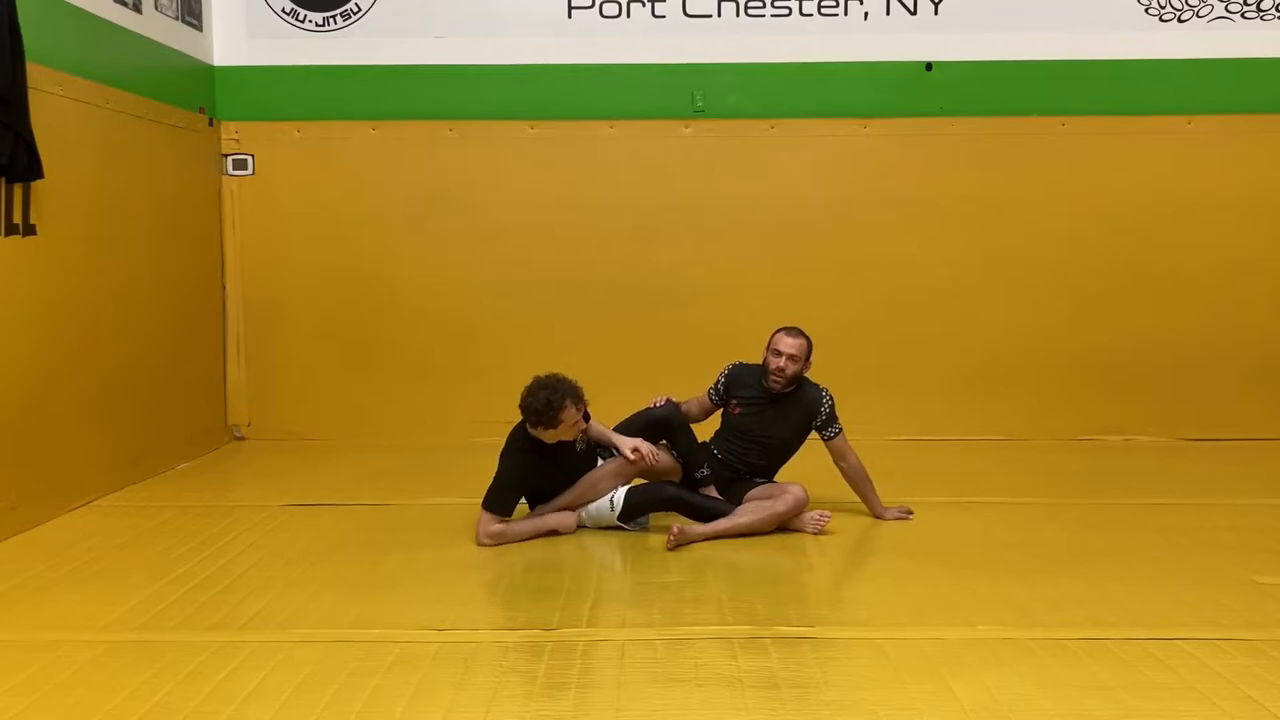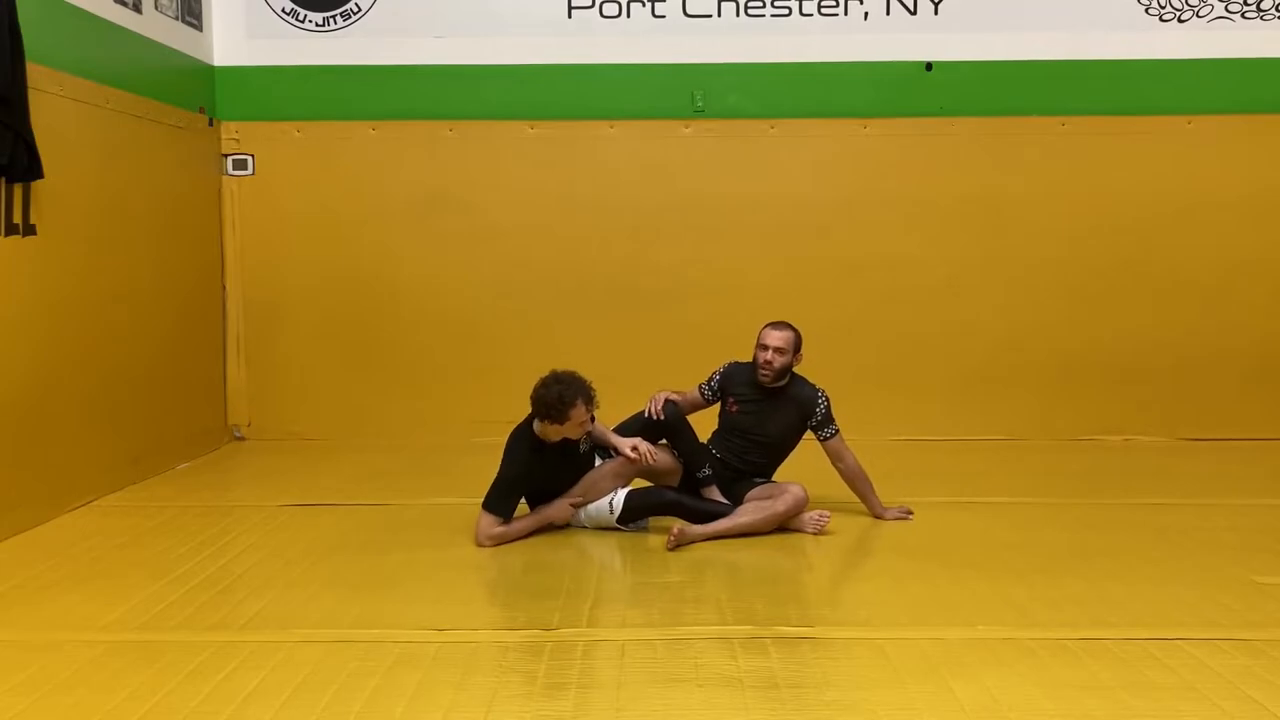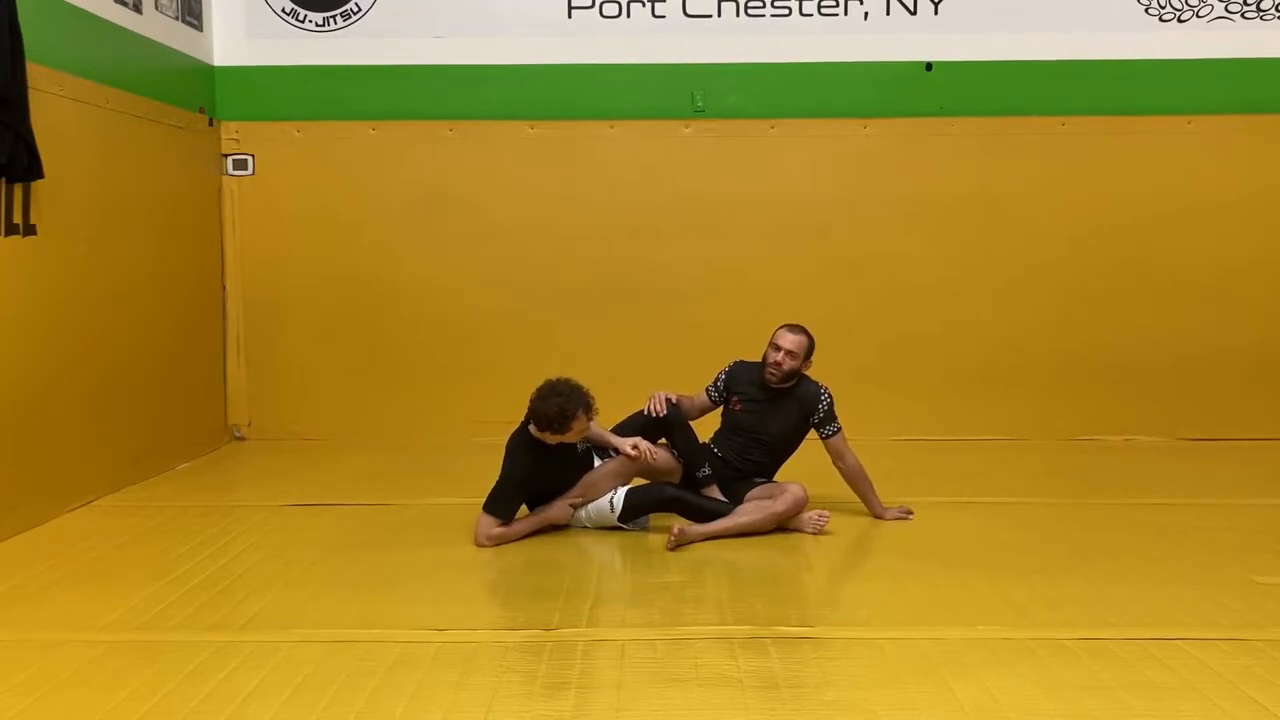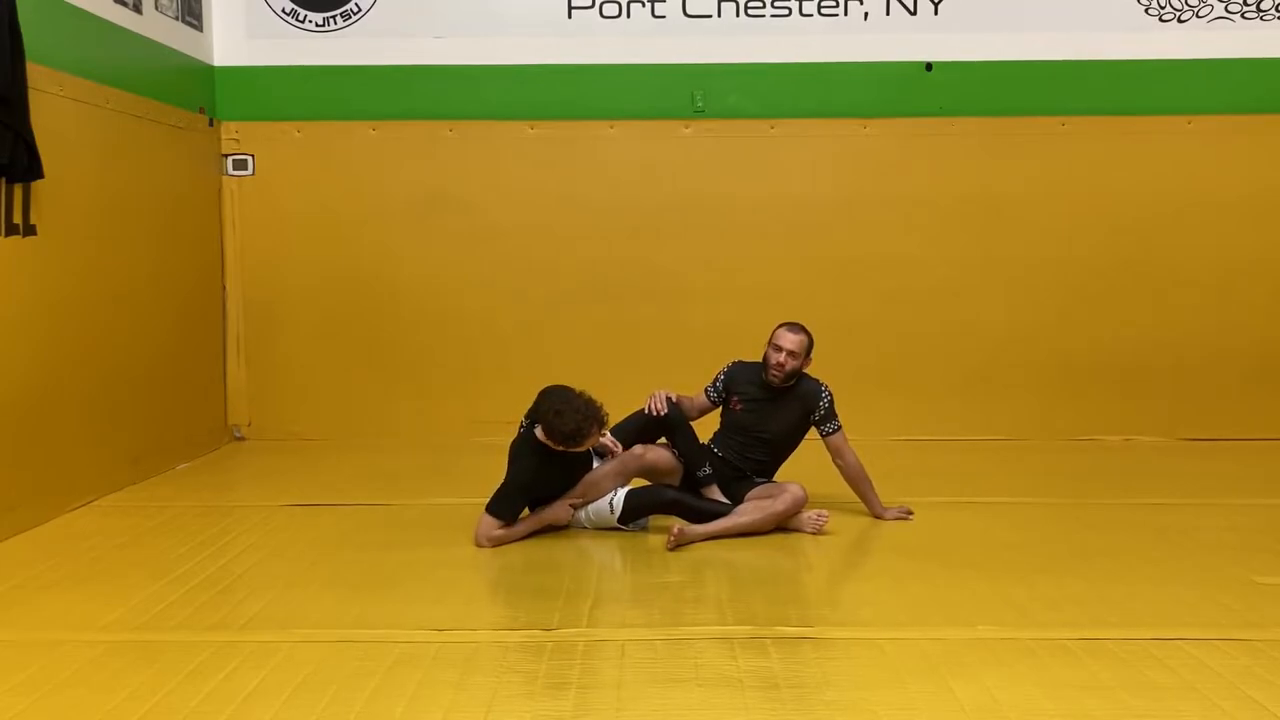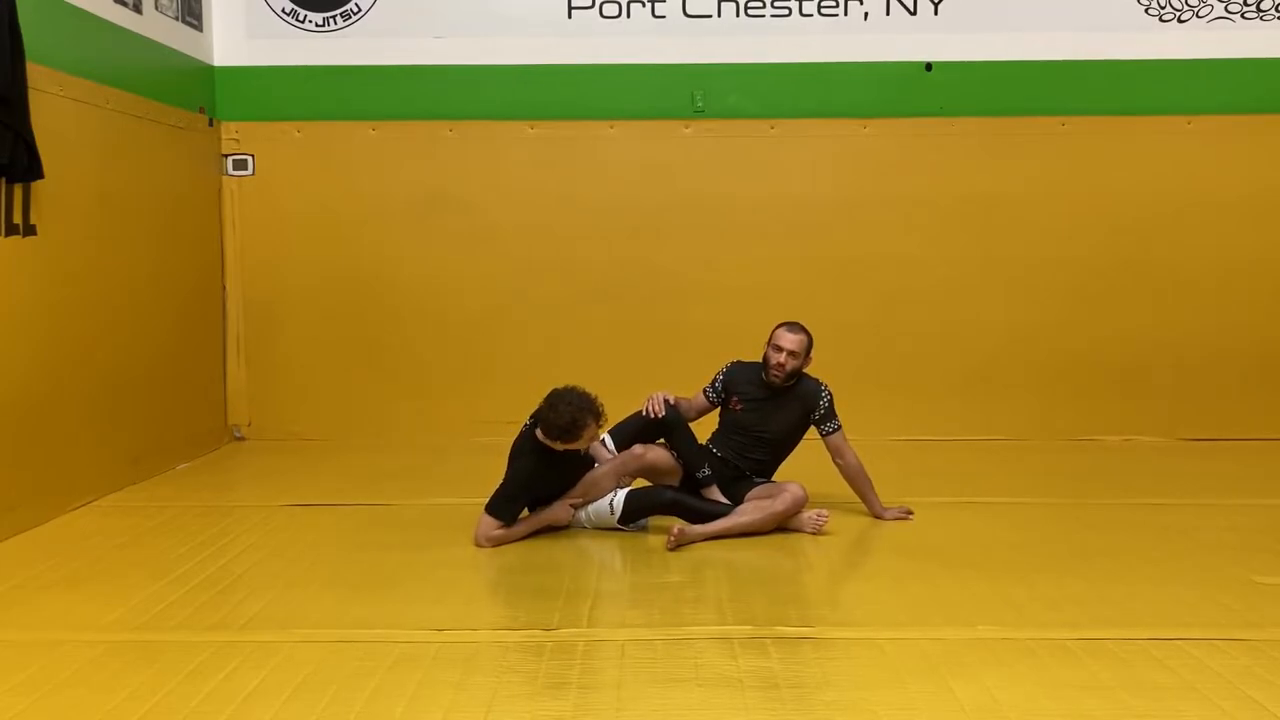
dt=0.7s
person 1, frame 1
left shoulder: (815, 400)
right shoulder: (737, 375)
left elbow: (844, 459)
right elbow: (701, 409)
left wrist: (878, 509)
left hip: (749, 487)
right hip: (705, 468)
left knee: (796, 496)
left ankle: (697, 531)
person 1, frame 2
left shoulder: (810, 398)
right shoulder: (733, 374)
left elbow: (842, 459)
right elbow: (690, 402)
left wrist: (879, 509)
right wrist: (669, 397)
left hip: (750, 486)
right hip: (708, 467)
left knee: (796, 496)
left ankle: (702, 530)
person 1, frame 3
left shoulder: (813, 397)
right shoulder: (738, 373)
left elbow: (842, 459)
right elbow: (694, 408)
left wrist: (878, 509)
right wrist: (672, 400)
left hip: (749, 487)
right hip: (707, 467)
left knee: (795, 496)
left ankle: (697, 531)
person 1, frame 4
left shoulder: (814, 395)
right shoulder: (736, 373)
left elbow: (842, 457)
right elbow: (694, 409)
left wrist: (878, 509)
right wrist: (673, 400)
left hip: (749, 486)
right hip: (707, 467)
left knee: (795, 495)
left ankle: (697, 532)
person 1, frame 5
left shoulder: (814, 395)
right shoulder: (736, 373)
left elbow: (842, 456)
right elbow: (692, 410)
left wrist: (878, 509)
right wrist: (670, 402)
left hip: (749, 486)
right hip: (707, 468)
left knee: (795, 495)
left ankle: (697, 532)
person 2, frame 1
left shoulder: (567, 411)
right shoulder: (519, 461)
right elbow: (486, 533)
left wrist: (619, 440)
right wrist: (553, 521)
left hip: (596, 460)
right hip: (577, 505)
left knee: (667, 416)
right knee: (667, 492)
person 2, frame 2
left shoulder: (569, 413)
right shoulder: (521, 461)
right elbow: (485, 534)
left wrist: (617, 441)
right wrist: (549, 515)
left hip: (594, 460)
right hip: (575, 505)
right knee: (666, 497)
person 2, frame 3
left shoulder: (551, 412)
right shoulder: (522, 465)
right elbow: (484, 535)
left wrist: (616, 441)
right wrist: (547, 515)
left hip: (592, 459)
right hip: (576, 505)
left knee: (668, 418)
right knee: (665, 495)
left ankle: (710, 492)
person 2, frame 4
left shoulder: (557, 401)
right shoulder: (527, 469)
right elbow: (485, 536)
left wrist: (599, 441)
right wrist: (547, 516)
left hip: (591, 462)
right hip: (575, 505)
left knee: (668, 416)
right knee: (664, 496)
person 2, frame 5
left shoulder: (555, 416)
right shoulder: (528, 468)
right elbow: (484, 535)
left wrist: (609, 460)
right wrist: (547, 516)
left hip: (591, 466)
right hip: (576, 505)
right knee: (664, 498)
